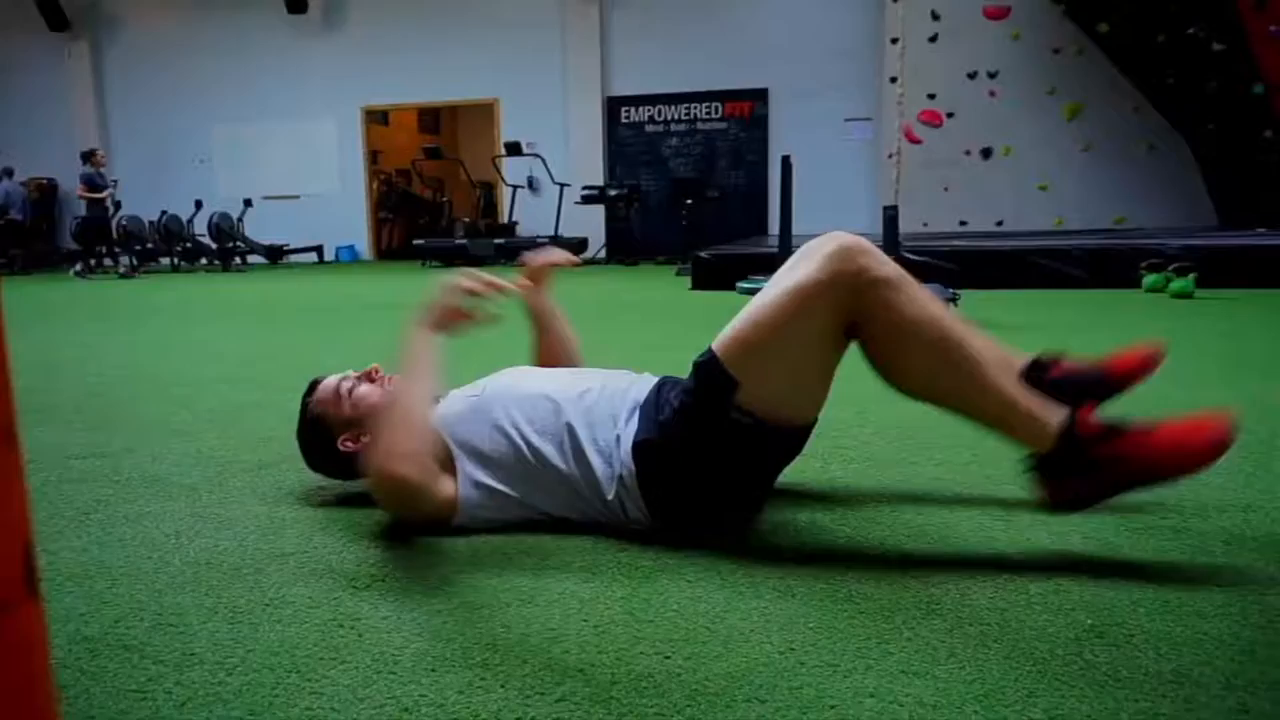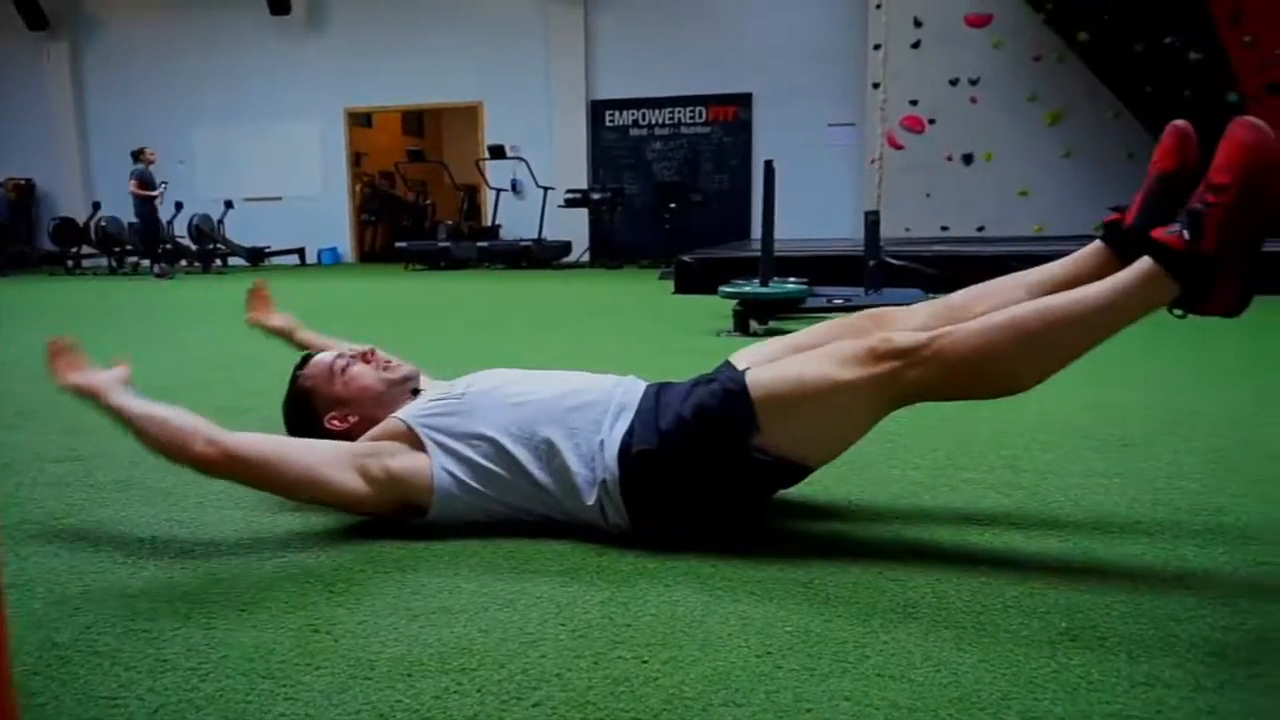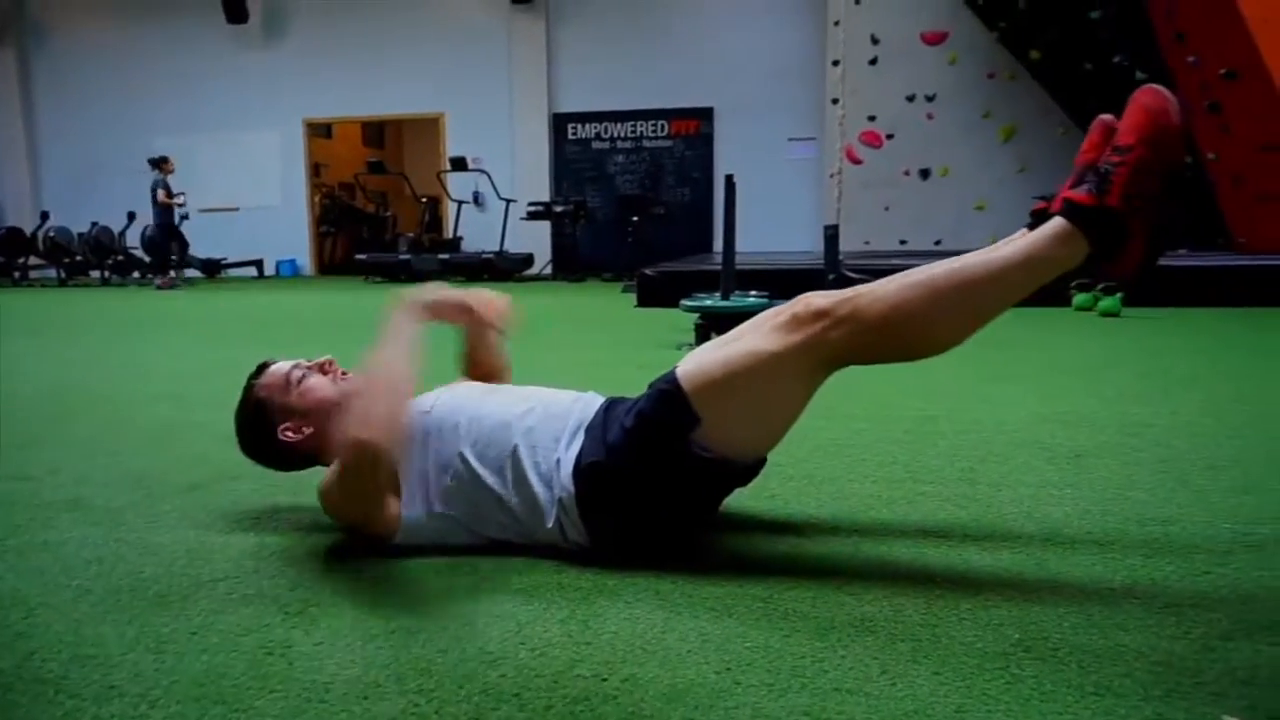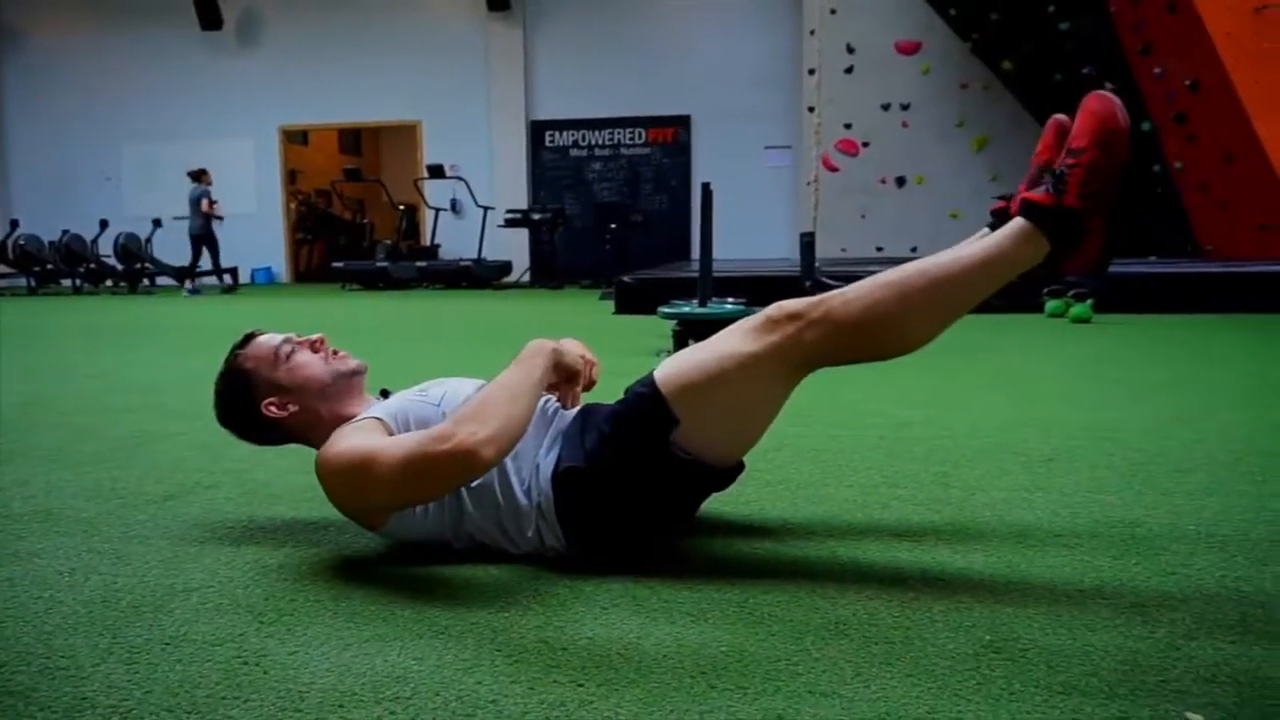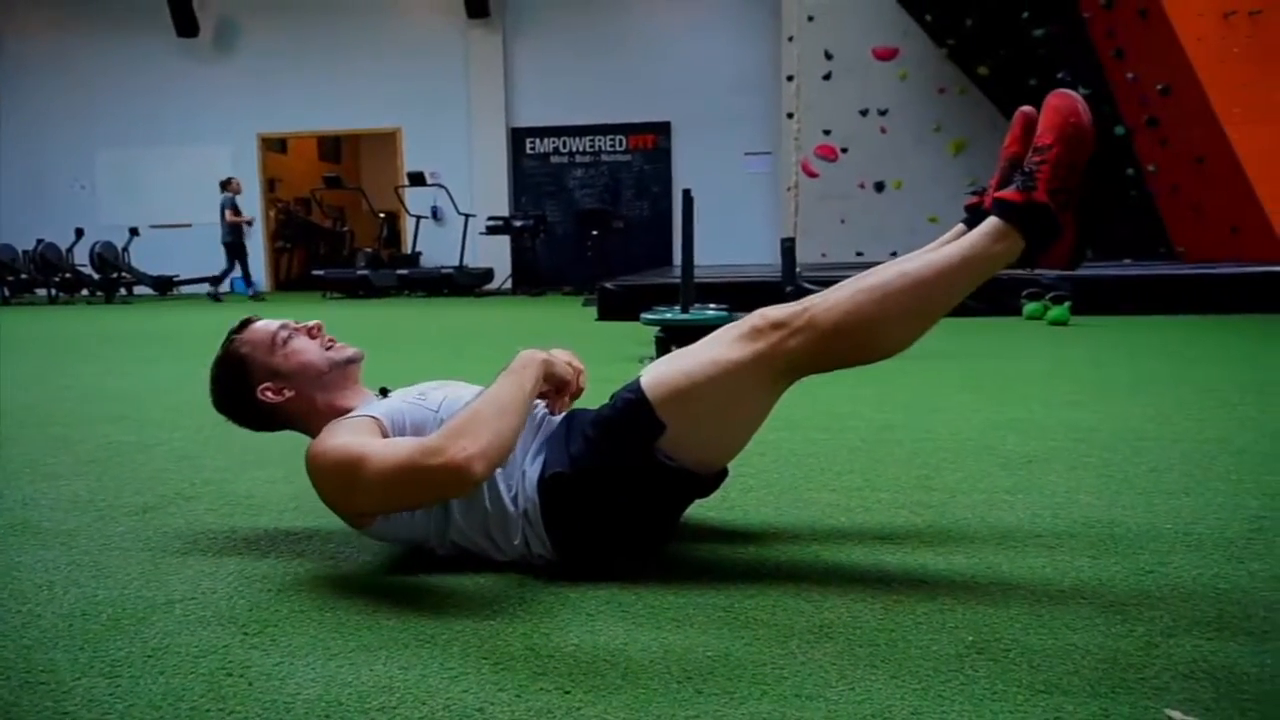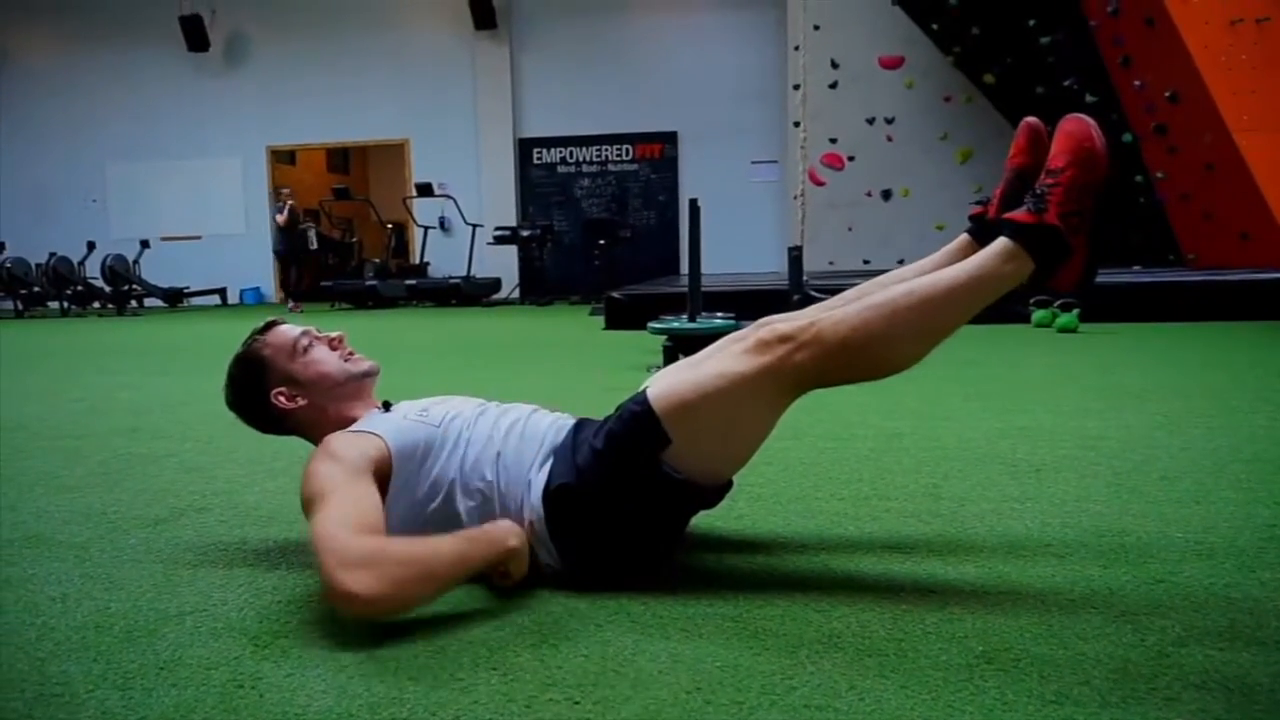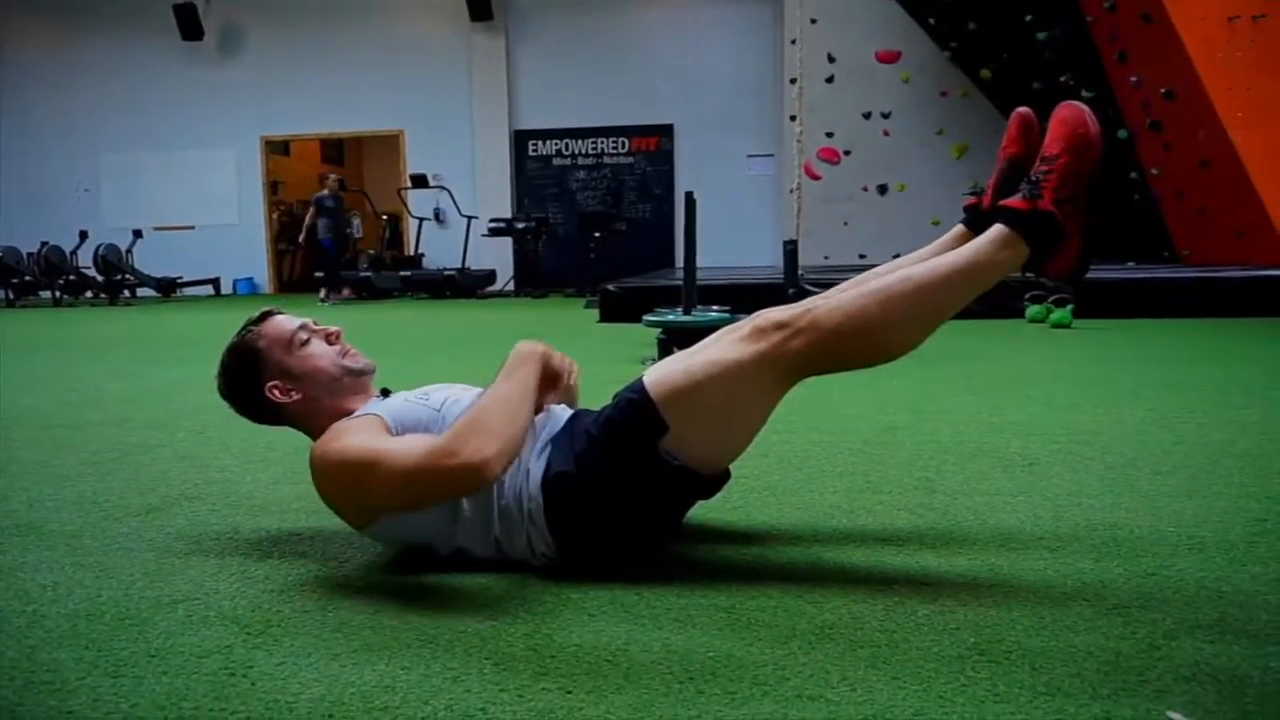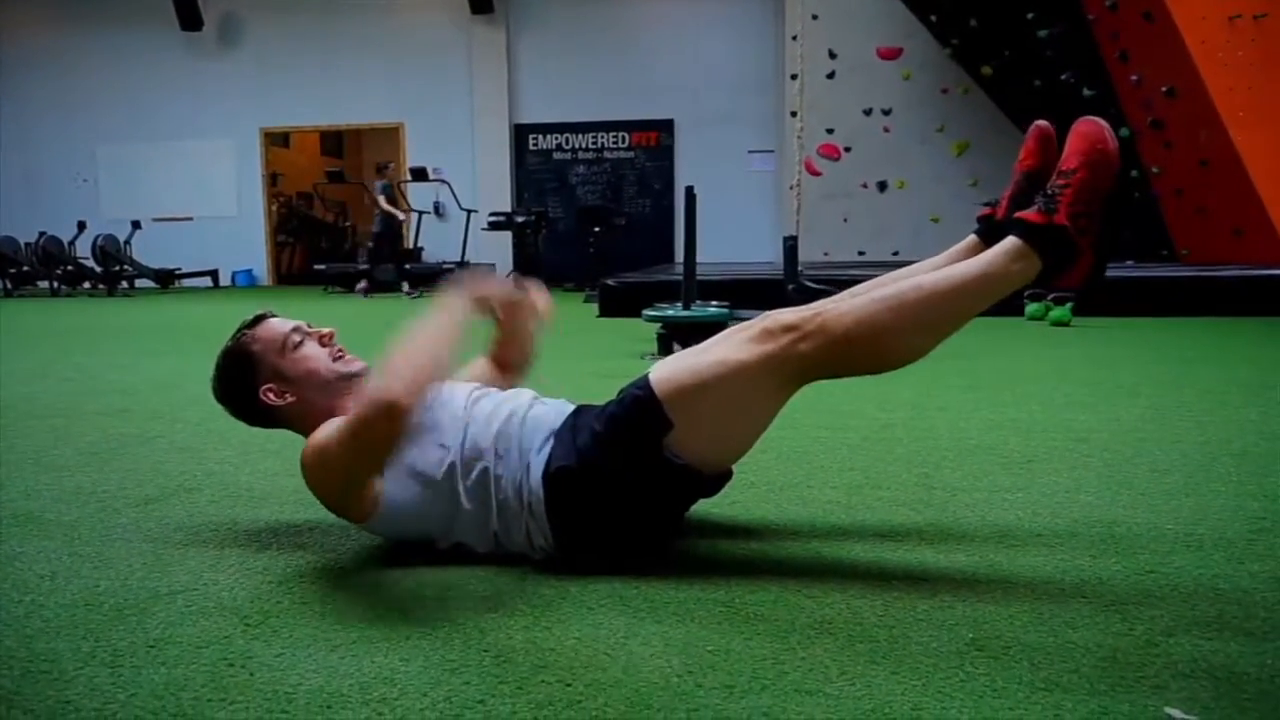
dt=0.7s
person 1, frame 1
left shoulder: (456, 417)
right shoulder: (422, 471)
left elbow: (564, 379)
right elbow: (394, 469)
left wrist: (537, 296)
right wrist: (425, 332)
left hip: (679, 433)
right hip: (676, 460)
left knee: (845, 267)
right knee: (843, 263)
left ankle: (1041, 391)
right ankle: (1067, 448)
person 1, frame 2
left shoulder: (432, 408)
right shoulder: (379, 464)
left elbow: (378, 359)
right elbow: (216, 445)
left wrist: (284, 324)
right wrist: (108, 392)
left hip: (668, 417)
right hip: (661, 464)
left knee: (887, 326)
right knee: (901, 360)
left ankle: (1123, 252)
right ankle: (1178, 266)
person 1, frame 3
left shoulder: (404, 435)
right shoulder: (353, 487)
left elbow: (490, 378)
right elbow: (371, 441)
left wrist: (477, 321)
right wrist: (410, 313)
left hip: (625, 449)
right hip: (619, 483)
left knee: (820, 317)
right knee: (822, 322)
left ankle: (1067, 226)
right ankle: (1088, 231)
person 1, frame 4
left shoulder: (392, 417)
right shoulder: (348, 459)
right elbow: (472, 447)
left wrist: (551, 370)
right wrist: (538, 354)
left hip: (604, 455)
right hip: (599, 487)
left knee: (799, 322)
right knee: (797, 327)
left ankle: (1020, 227)
right ankle: (1043, 229)
person 1, frame 5
left shoulder: (384, 413)
right shoulder: (339, 454)
right elbow: (462, 460)
left wrist: (544, 378)
right wrist: (528, 364)
left hip: (591, 462)
right hip: (585, 495)
left knee: (781, 324)
right knee: (781, 336)
left ankle: (989, 225)
right ankle: (1017, 229)
person 1, frame 6
left shoulder: (400, 426)
right shoulder: (342, 459)
right elbow: (356, 581)
left wrist: (539, 466)
right wrist: (491, 540)
left hip: (594, 466)
right hip: (590, 502)
left knee: (784, 331)
right knee: (788, 349)
left ankle: (988, 240)
right ankle: (1028, 248)
person 1, frame 7
left shoulder: (394, 413)
right shoulder: (343, 456)
right elbow: (474, 461)
left wrist: (545, 374)
right wrist: (522, 358)
left hip: (597, 462)
right hip: (587, 493)
left knee: (786, 326)
right knee: (785, 337)
left ankle: (986, 228)
right ankle: (1021, 236)
person 1, frame 8
left shoulder: (387, 421)
right shoulder: (332, 454)
left elbow: (499, 379)
right elbow: (391, 400)
left wrist: (511, 323)
right wrist: (461, 297)
left hip: (588, 454)
right hip: (587, 486)
left knee: (792, 325)
right knee: (794, 339)
left ankle: (1000, 239)
right ankle: (1035, 248)
